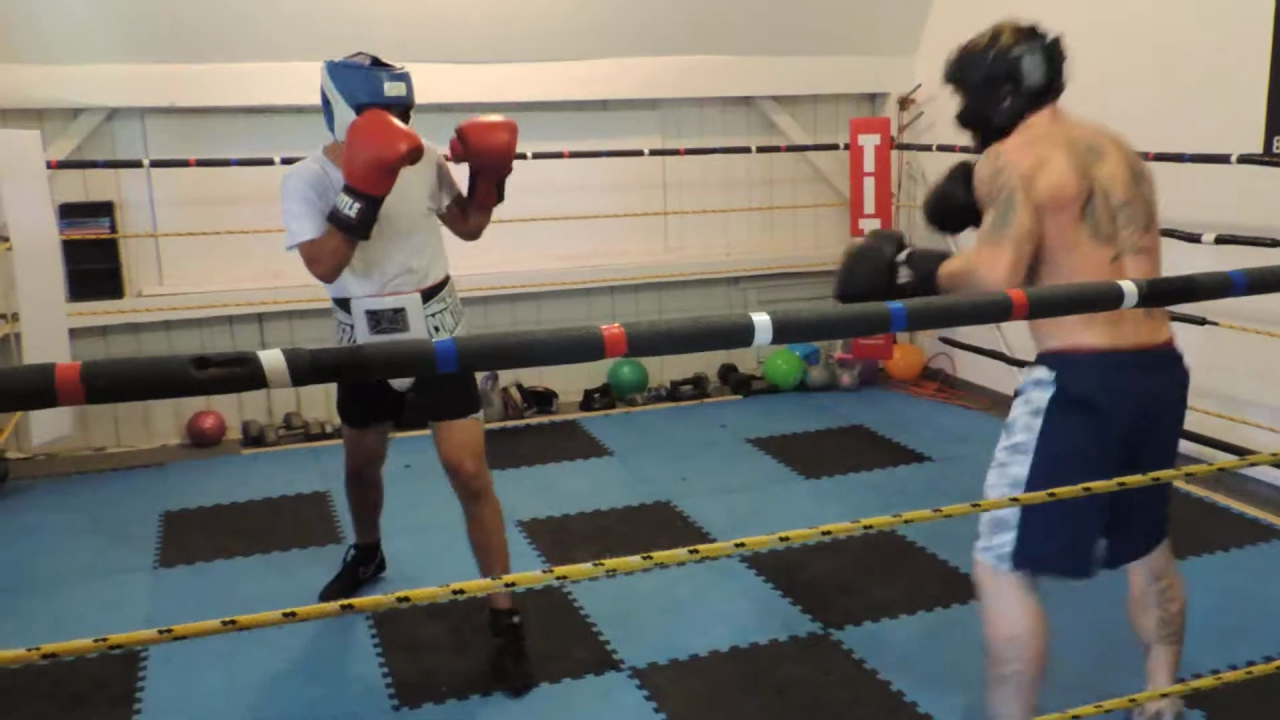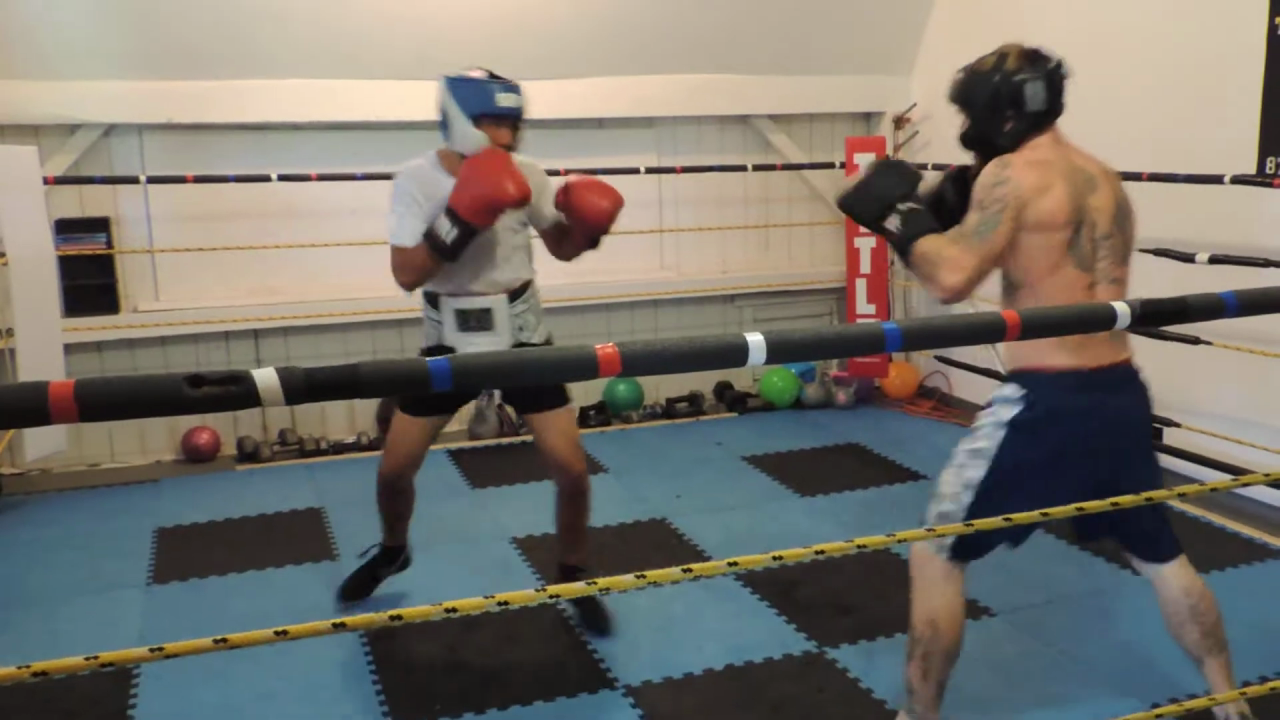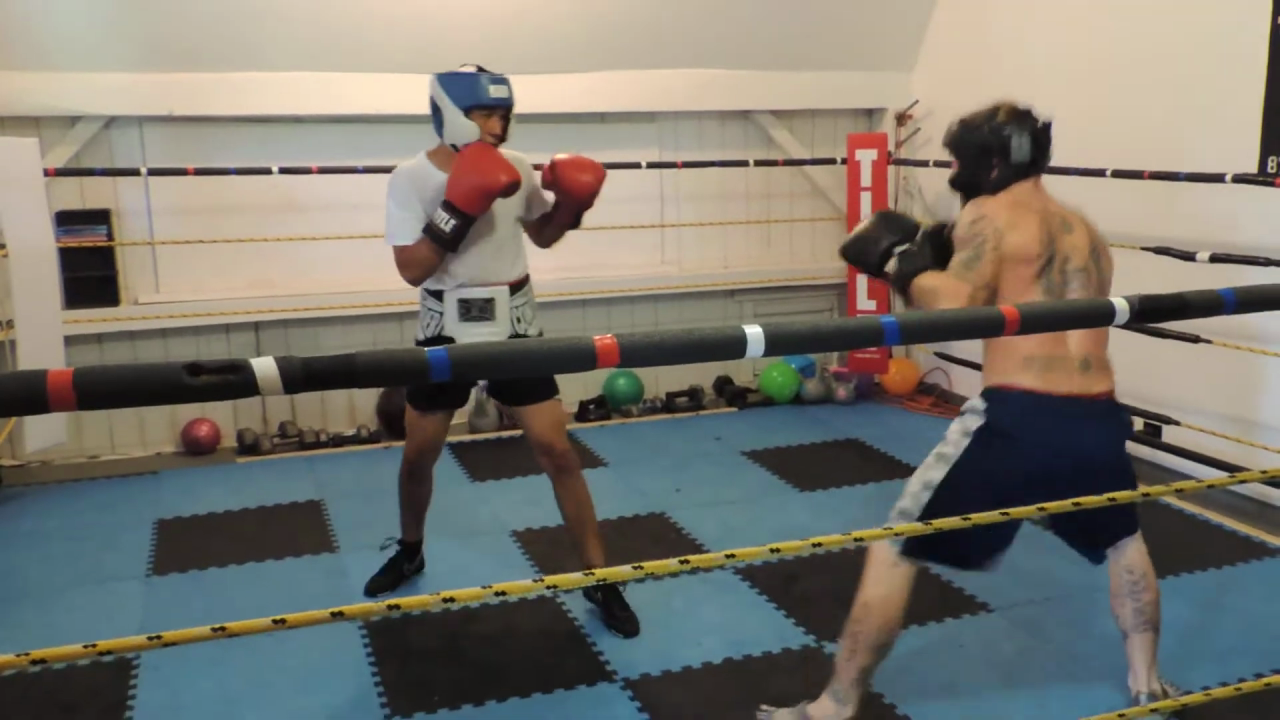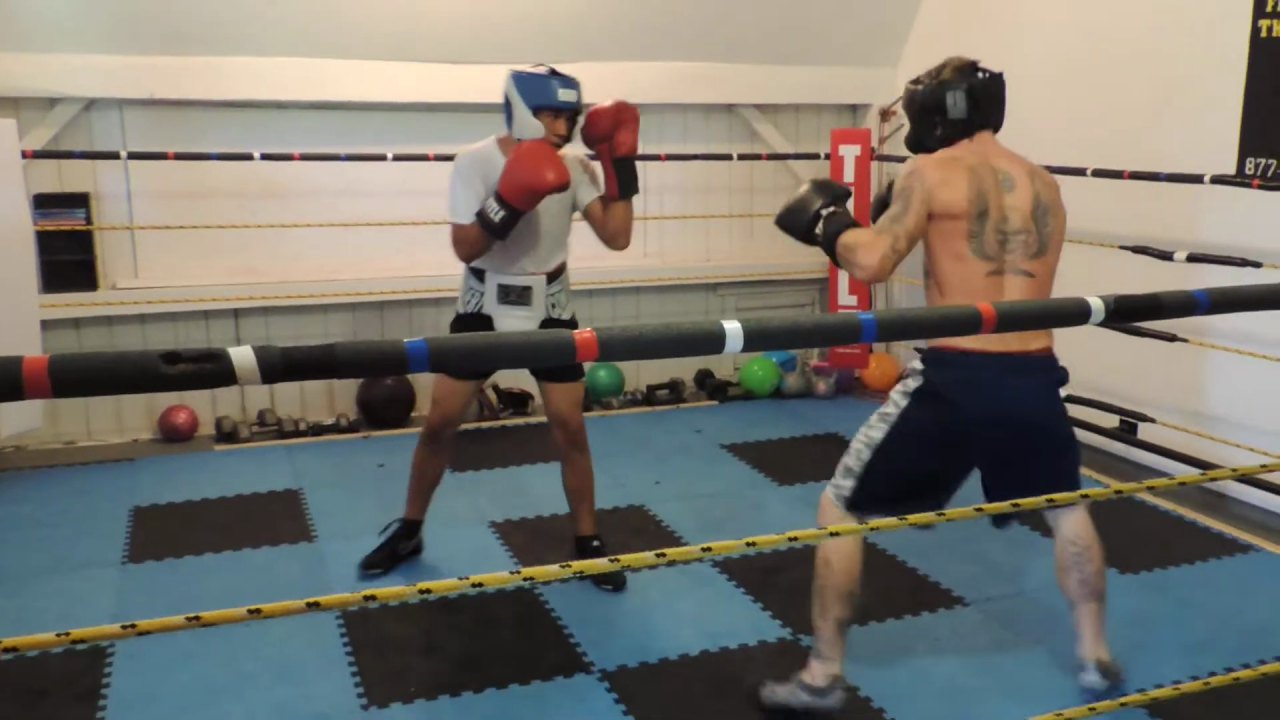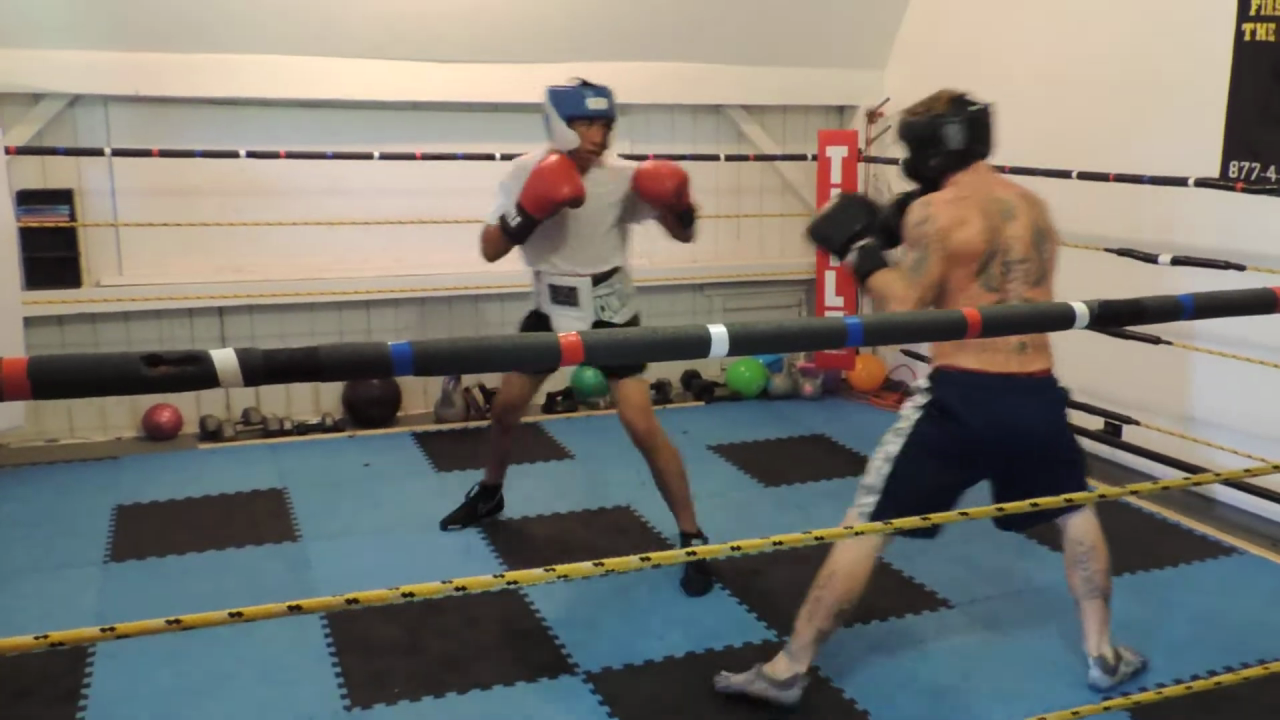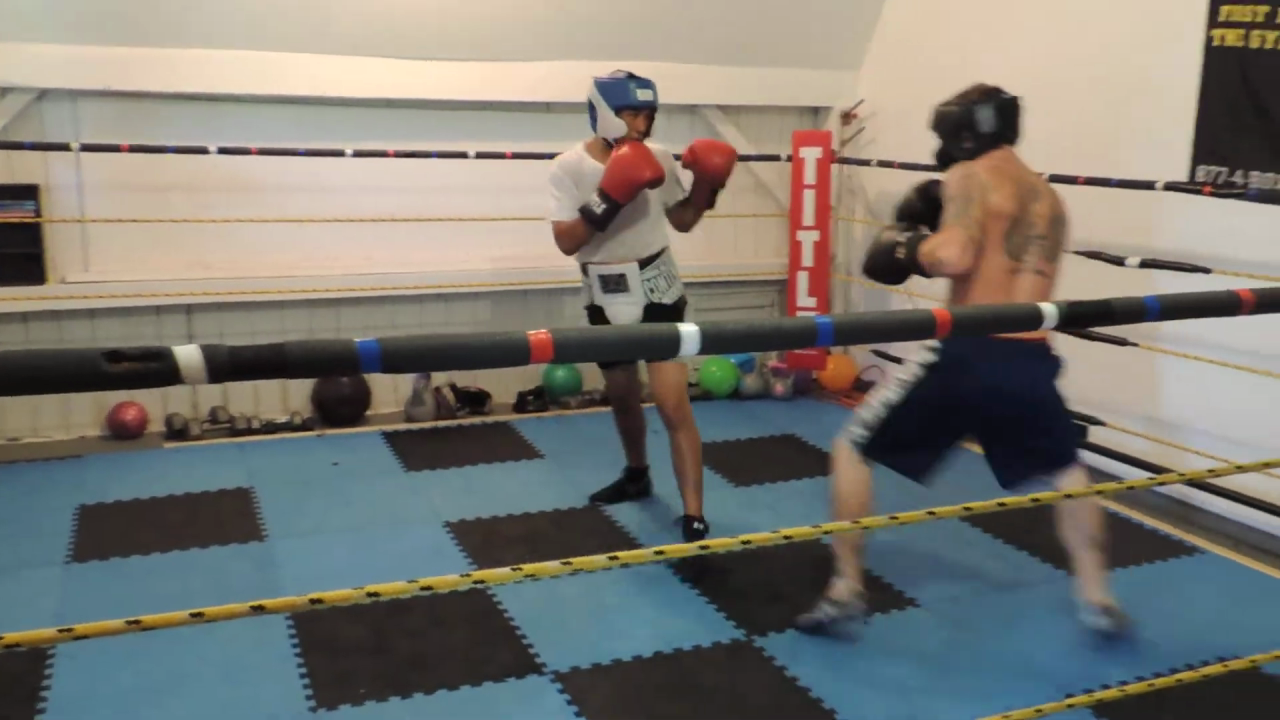
dt=0.5s
person 1, frame 1
left shoulder: (1012, 158)
right shoulder: (1121, 152)
left elbow: (995, 279)
left wrist: (911, 269)
left hip: (1079, 381)
right hip: (1157, 372)
left knee: (1004, 566)
right knee: (1146, 548)
person 1, frame 2
left shoulder: (1011, 175)
right shoulder: (1109, 184)
left elbow: (951, 278)
left wrist: (900, 217)
right wrist: (968, 211)
left hip: (1046, 400)
right hip: (1118, 393)
left knee: (935, 556)
right knee: (1159, 555)
person 1, frame 3
left shoulder: (990, 213)
right shoulder: (1088, 233)
left elbow: (953, 302)
left wrist: (900, 262)
left hip: (1016, 418)
right hip: (1095, 418)
left knee: (894, 553)
right knee: (1124, 540)
person 1, frame 4
left shoulder: (929, 172)
right shoulder: (1044, 186)
left elbow: (871, 262)
left wrist: (827, 220)
left hip: (953, 377)
right hip: (1033, 376)
left knee: (840, 513)
right knee: (1068, 510)
left ankle: (821, 675)
right ankle: (1095, 657)
person 1, frame 5
left shoulder: (937, 208)
right shoulder: (1035, 207)
left elbow: (901, 305)
left wrist: (861, 248)
left hip: (961, 397)
right hip: (1035, 396)
left knee: (863, 527)
right knee: (1075, 511)
left ankle: (786, 669)
right ankle: (1101, 655)
person 1, frame 6
left shoulder: (971, 177)
right shoulder: (1050, 200)
left elbow: (954, 258)
left wrist: (908, 245)
left hip: (965, 355)
right hip: (1030, 362)
left knee: (851, 449)
right knee: (1067, 476)
left ankle: (845, 590)
right ankle: (1096, 597)
person 2, frame 1
left shoulder: (419, 162)
right shoulder: (305, 178)
left elbow: (469, 226)
right elbow: (322, 266)
left wrist: (490, 169)
right wrist: (362, 188)
left hip: (437, 330)
right hip: (364, 339)
left knee: (470, 475)
right knee: (362, 464)
left ankle: (505, 623)
right ankle: (366, 554)
person 2, frame 2
left shoulder: (526, 178)
right shoulder: (416, 180)
left elbow: (564, 248)
right elbow: (407, 274)
left wrist: (590, 223)
right wrist: (463, 217)
left hip: (519, 334)
right hip: (450, 340)
left knee: (571, 467)
right knee: (395, 467)
left ankle: (574, 576)
right ankle: (391, 550)
person 2, frame 3
left shoulder: (514, 169)
right shoulder: (410, 179)
left elbow: (542, 235)
right elbow: (411, 269)
left wrist: (571, 203)
right wrist: (459, 207)
left hip: (513, 327)
right hip: (444, 332)
left knee: (557, 454)
right knee: (418, 456)
left ankle: (599, 580)
right ankle: (409, 551)
person 2, frame 4
left shoulder: (574, 166)
right shoulder: (475, 162)
left elbow: (618, 238)
right elbow: (465, 248)
left wrist: (621, 162)
right wrist: (509, 201)
left hip: (548, 311)
right hip: (484, 308)
left knee: (571, 431)
right knee: (439, 426)
left ankle: (588, 542)
right ankle: (407, 532)
person 2, frame 5
left shoulder: (623, 177)
right shoulder: (524, 172)
left elbow: (684, 235)
right elbow: (489, 249)
left wrist: (678, 206)
right wrist: (528, 210)
left hip: (610, 310)
right hip: (551, 308)
left knee: (643, 427)
right knee: (504, 406)
left ankle: (692, 537)
right ankle: (490, 492)
person 2, frame 6
left shoulder: (659, 161)
right shoulder: (569, 168)
left elbow: (684, 221)
right elbow: (567, 242)
left wrist: (708, 185)
right wrist: (609, 197)
left hip: (657, 293)
right hip: (605, 298)
left knee: (673, 405)
right knee: (621, 396)
left ankle: (694, 521)
right ankle: (636, 475)
